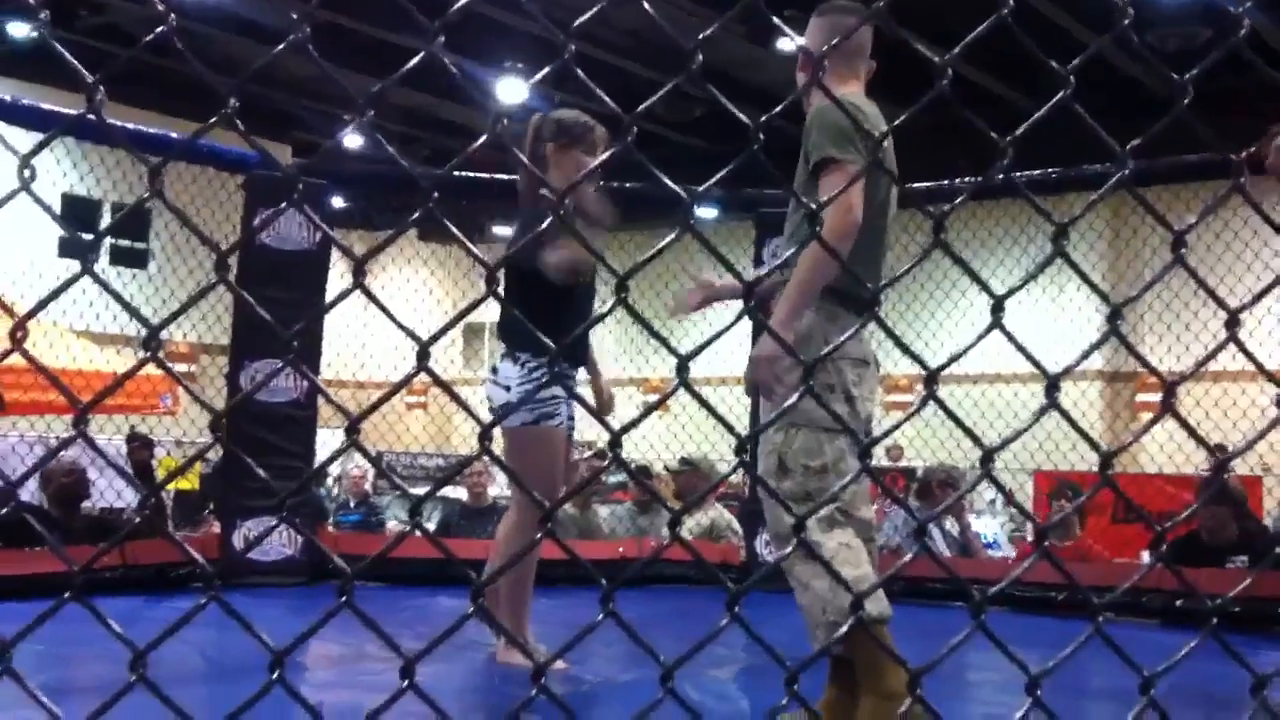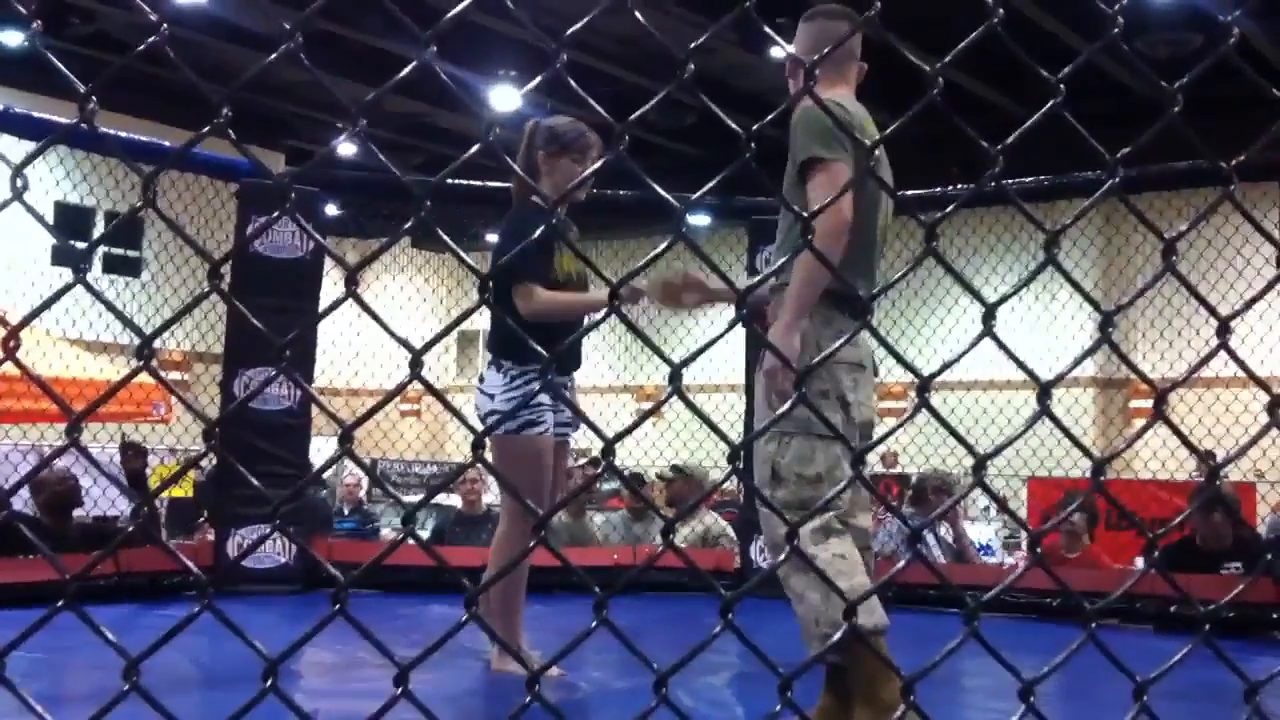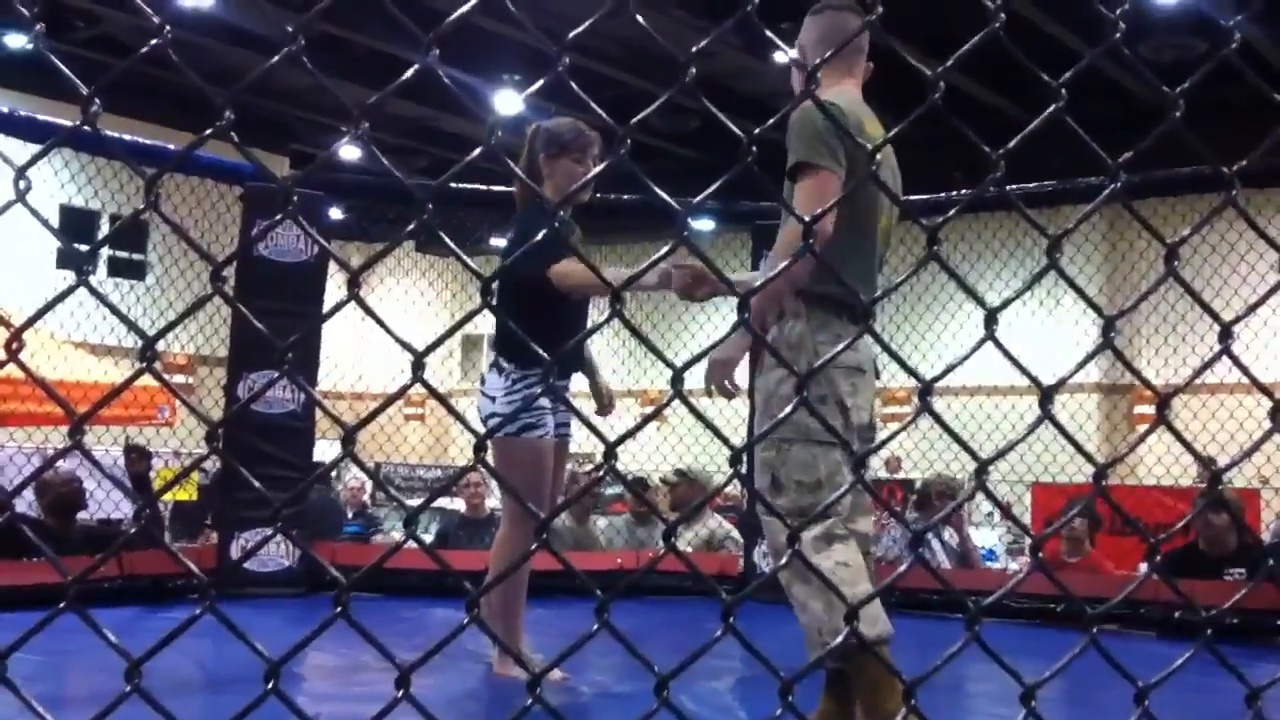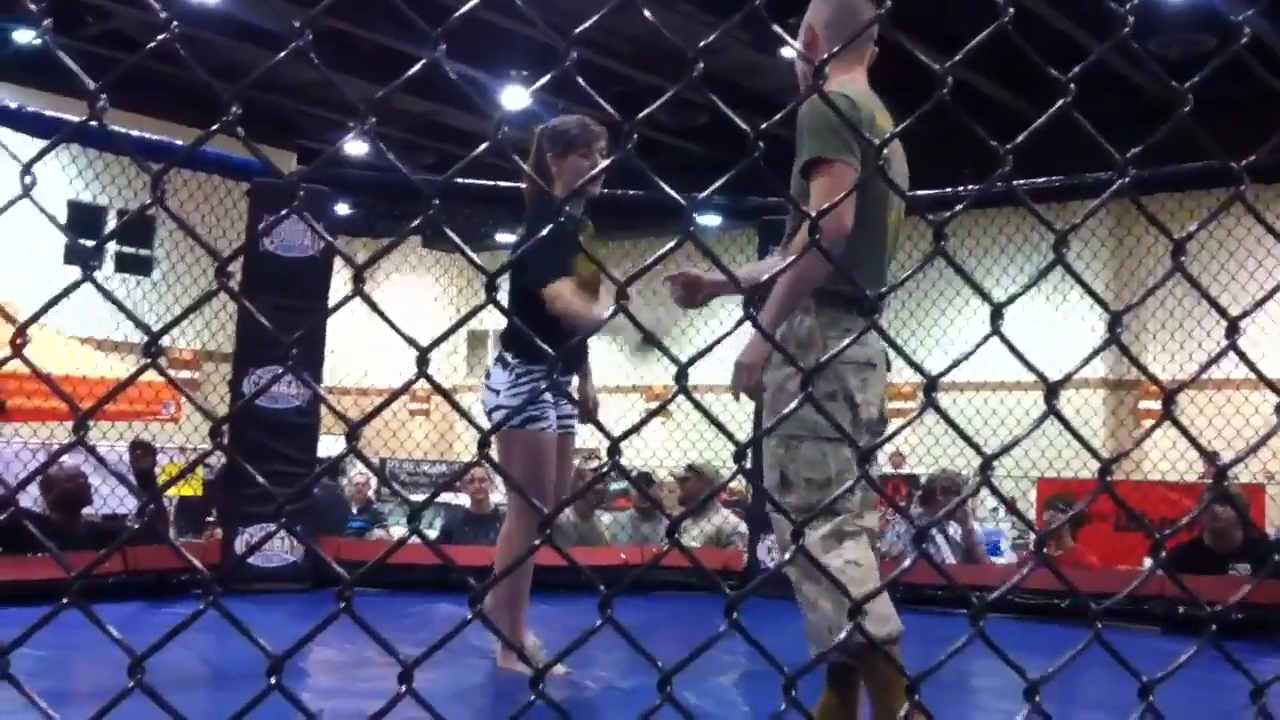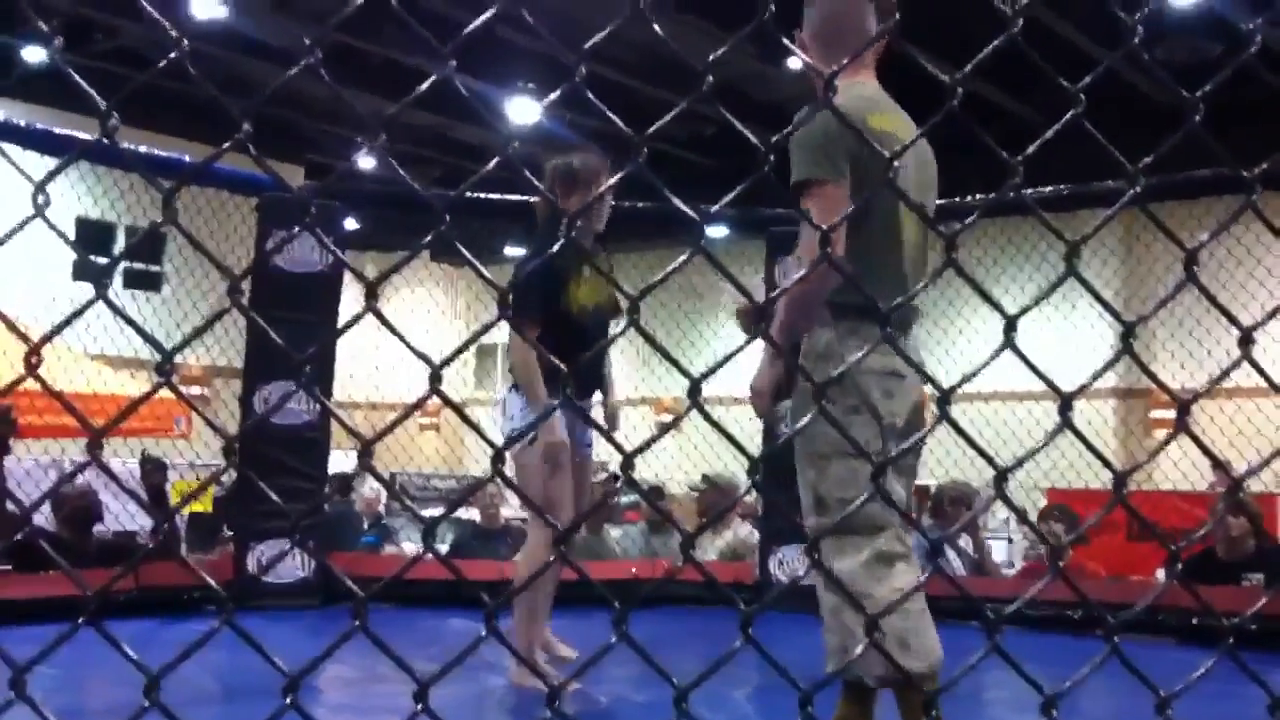
dt=0.4s
person 1, frame 1
left shoulder: (833, 114)
right shoulder: (871, 123)
left elbow: (840, 221)
left wrist: (777, 326)
right wrist: (730, 288)
left hip: (817, 332)
right hip: (846, 339)
left knee: (799, 509)
right knee: (838, 514)
person 1, frame 2
left shoulder: (818, 116)
right shoulder: (869, 134)
left elbow: (832, 218)
left wrist: (786, 329)
right wrist: (718, 290)
left hip: (814, 338)
right hip: (846, 345)
left knee: (796, 516)
right knee: (835, 520)
person 1, frame 3
left shoulder: (817, 115)
right shoulder: (880, 142)
left elbow: (812, 228)
left wrist: (742, 329)
right wrist: (722, 285)
left hip: (808, 340)
right hip: (852, 347)
left knee: (800, 524)
right knee: (841, 527)
person 1, frame 4
left shoulder: (826, 108)
right shoulder: (884, 125)
left elbow: (828, 226)
left wrist: (763, 330)
right wrist: (719, 283)
left hip: (817, 336)
right hip: (858, 342)
left knee: (812, 522)
right knee: (842, 523)
person 1, frame 5
left shoulder: (826, 118)
right shoulder: (911, 132)
left elbow: (825, 249)
left wrist: (774, 351)
right wrist: (790, 311)
left hip: (843, 349)
right hip: (895, 352)
left knee: (856, 542)
right knee: (873, 538)
person 2, frame 1
left shoulder: (569, 220)
right shoulder: (539, 212)
right elbow: (555, 266)
left wrist: (597, 375)
right wrist: (590, 228)
left hip: (557, 376)
right hip: (530, 372)
left knee: (531, 509)
right knee: (535, 508)
left ankle: (495, 618)
right ankle: (514, 639)
person 2, frame 2
left shoulder: (562, 229)
right shoulder: (530, 221)
right elbow: (528, 303)
left wrist: (569, 390)
right wrist: (612, 297)
left hip: (549, 385)
right hip: (519, 382)
left knee: (536, 517)
right knee: (524, 517)
left ankle: (506, 639)
right ankle: (507, 649)
person 2, frame 3
left shoulder: (565, 227)
right shoulder: (534, 222)
right elbow: (569, 279)
left wrist: (595, 376)
right wrist: (641, 277)
left hip: (552, 386)
right hip: (520, 382)
left knee: (537, 519)
right knee: (524, 519)
left ankle: (503, 630)
right ankle: (508, 653)
person 2, frame 4
left shoulder: (574, 225)
right shoulder: (546, 225)
right elbow: (559, 300)
left wrist: (584, 377)
left hip: (555, 383)
right hip: (527, 379)
left knee: (550, 509)
right knee: (529, 512)
left ankle: (504, 605)
right ankle: (511, 646)
person 2, frame 5
left shoulder: (596, 262)
right shoulder: (544, 259)
right elbow: (520, 342)
left wrist: (609, 395)
right wrist: (545, 416)
left hip: (575, 406)
right hip: (539, 405)
left knee: (569, 524)
right knee: (550, 526)
left ankle: (537, 629)
right ankle: (525, 660)
